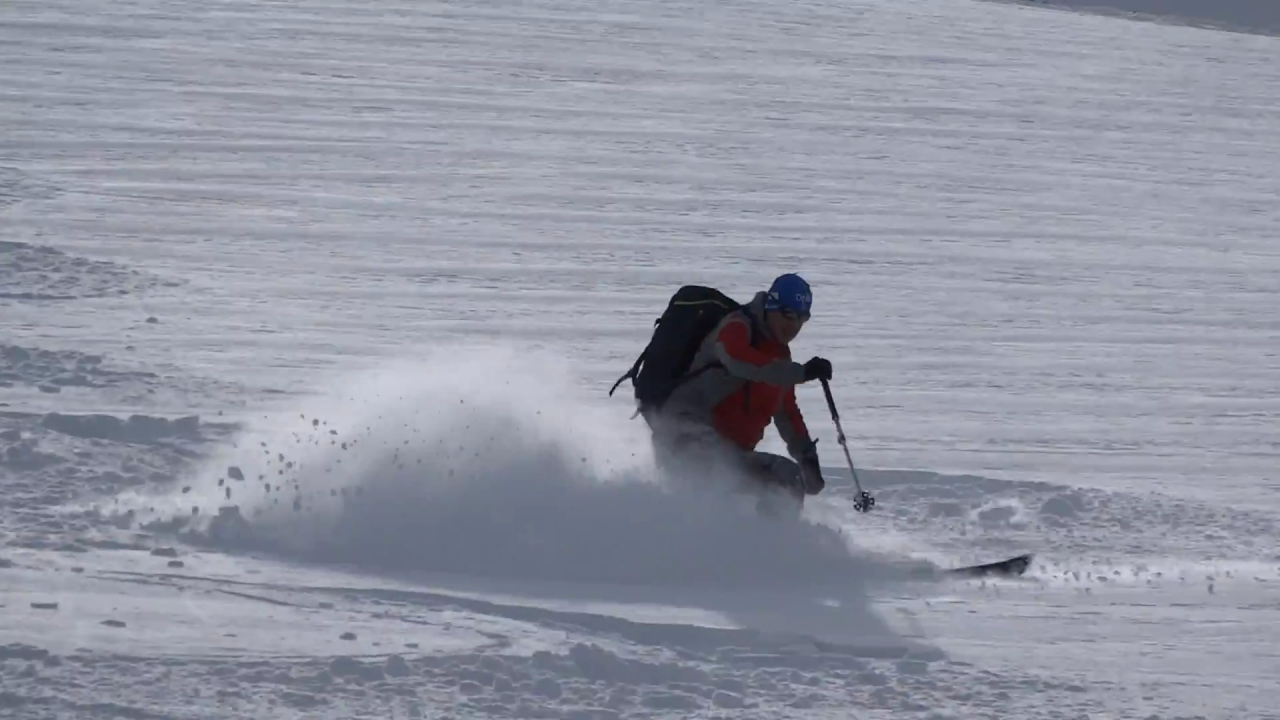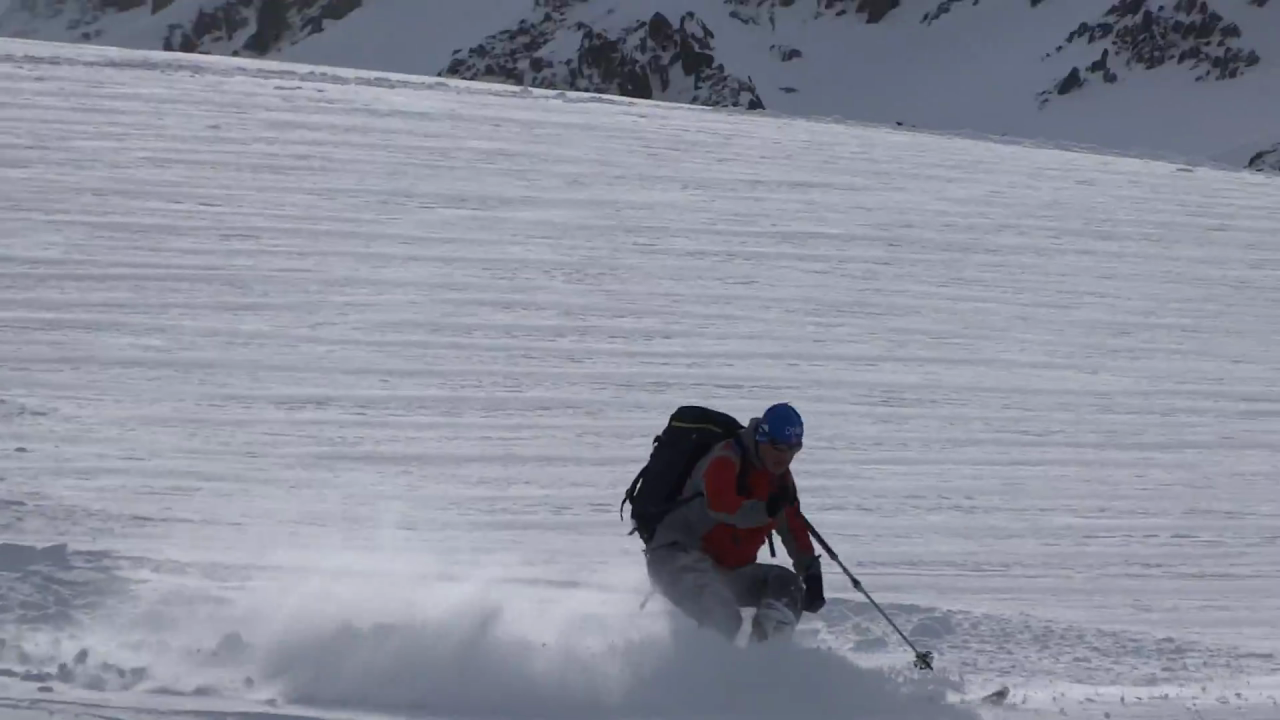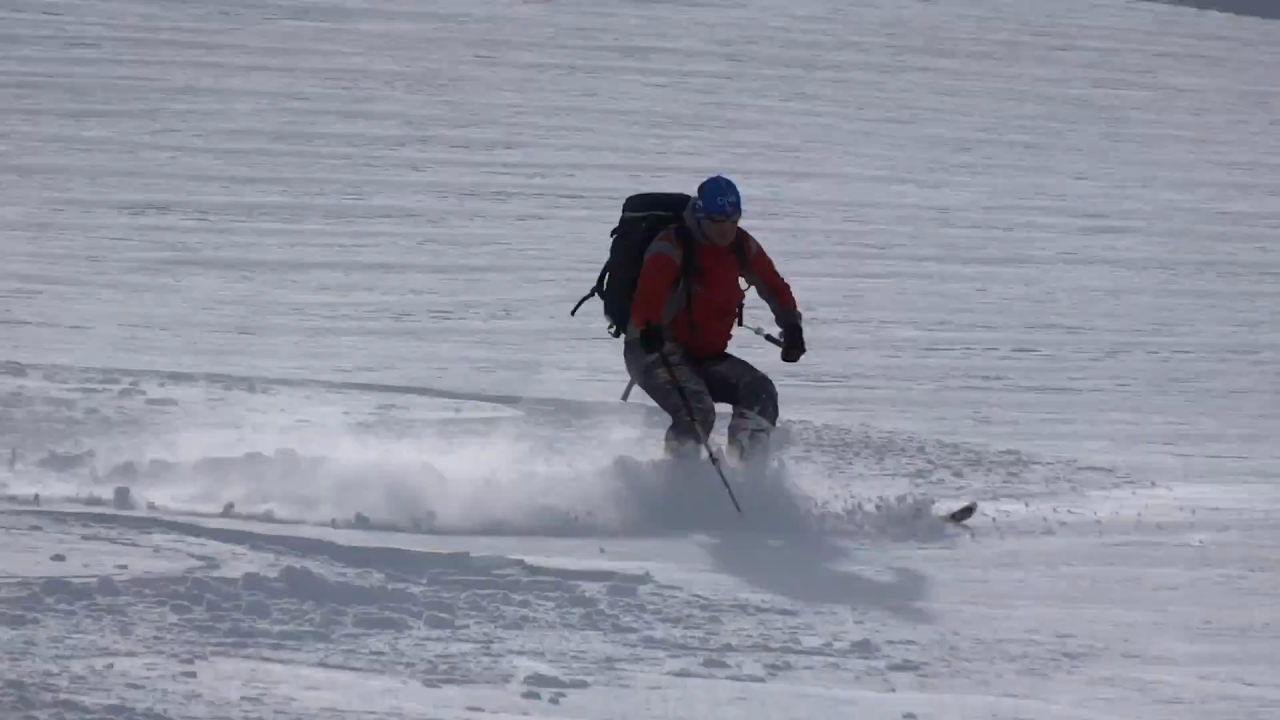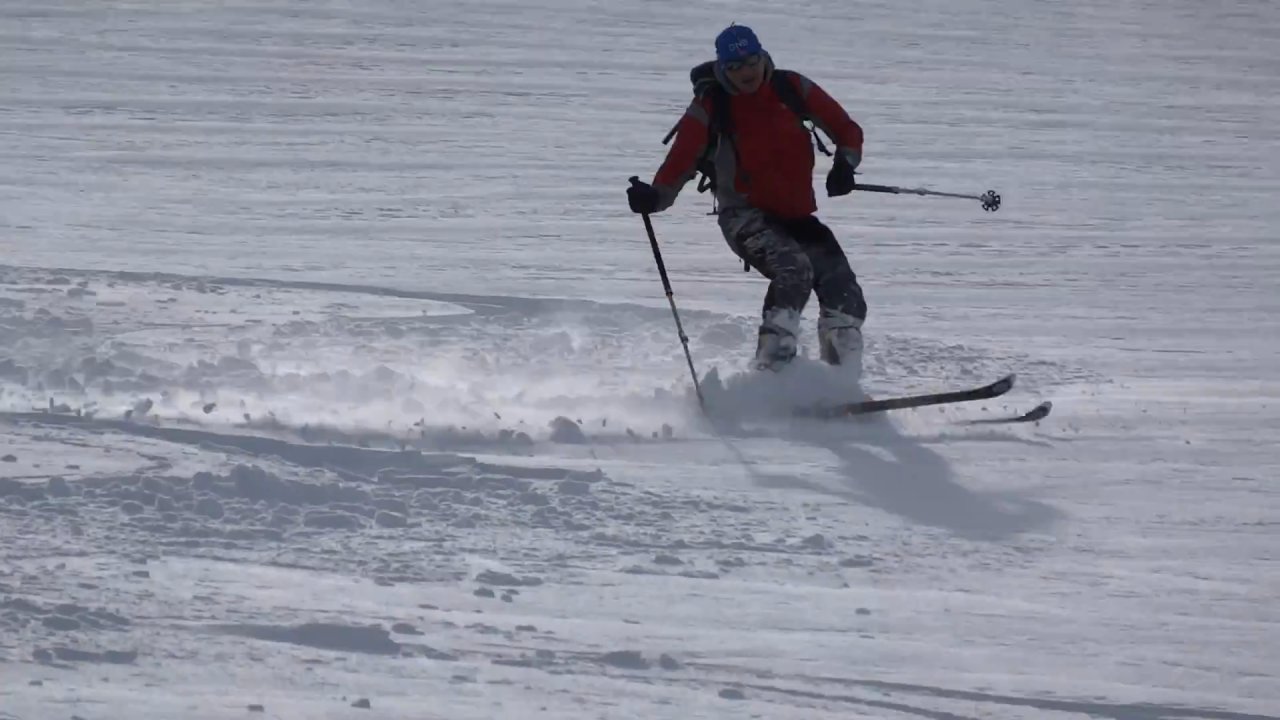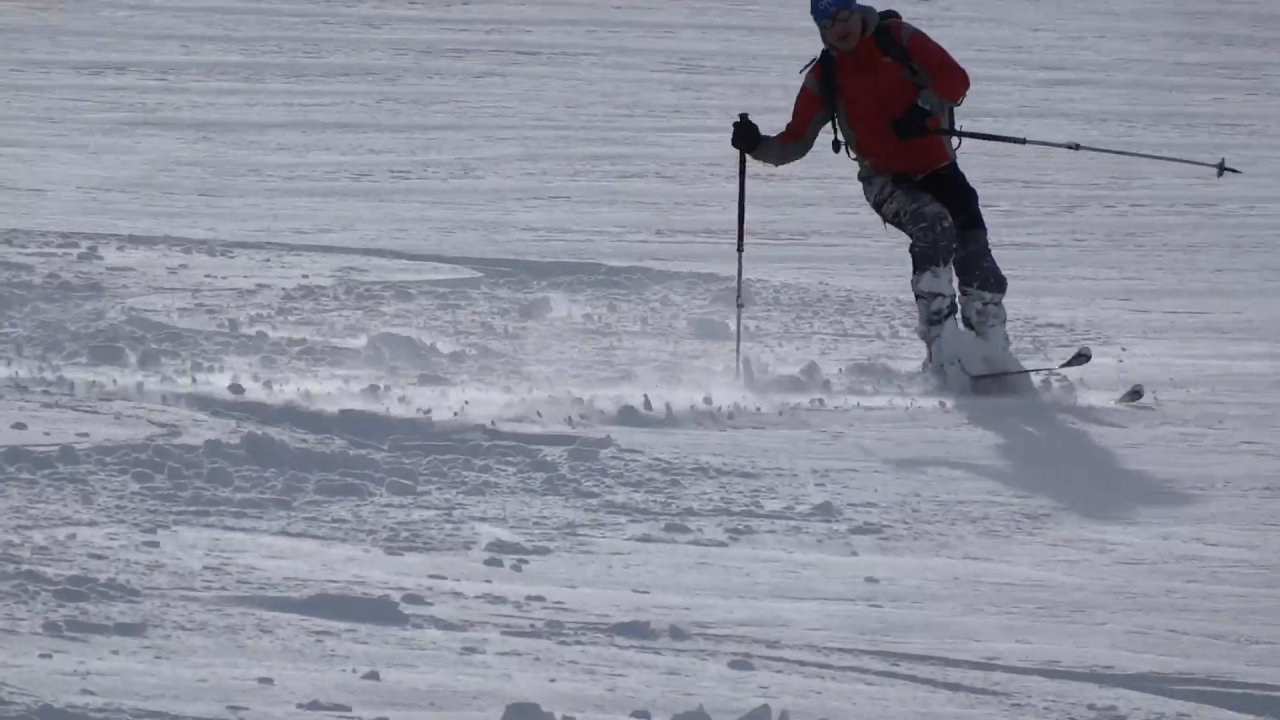
dt=0.2s
person 1, frame 1
left shoulder: (779, 352)
right shoulder: (737, 327)
left elbow: (787, 411)
right elbow: (741, 362)
left wrist: (808, 458)
right wrist: (802, 371)
left hip: (727, 450)
right hip: (684, 430)
left knee: (791, 479)
person 1, frame 2
left shoulder: (778, 477)
right shoulder: (727, 459)
left elbow: (793, 526)
right elbow: (719, 503)
left wrist: (811, 573)
right wrist: (766, 510)
left hip: (723, 567)
right hip: (678, 554)
left knee: (787, 584)
right knee: (723, 616)
person 1, frame 3
left shoulder: (742, 246)
right shoulder: (672, 247)
left elbow: (776, 288)
right elbow: (646, 302)
left wrist: (793, 329)
right wrist: (646, 332)
left hip: (706, 350)
right hip: (655, 348)
left knee: (760, 393)
right knee: (697, 414)
person 1, frame 4
left shoulder: (793, 88)
right shoulder: (709, 109)
left elbow: (848, 129)
right elbow: (678, 167)
left wrist: (846, 164)
right wrist: (653, 196)
left hip: (797, 215)
right hip: (745, 214)
left knee: (842, 286)
right knee: (794, 271)
right ankle: (773, 371)
person 1, frame 5
left shoulder: (898, 36)
right shoulder: (821, 77)
left elbow: (955, 79)
right elbow: (794, 144)
left wrist: (924, 109)
right wrist: (757, 145)
left hip: (938, 169)
right hip: (885, 178)
left knee: (976, 258)
right knee: (935, 225)
